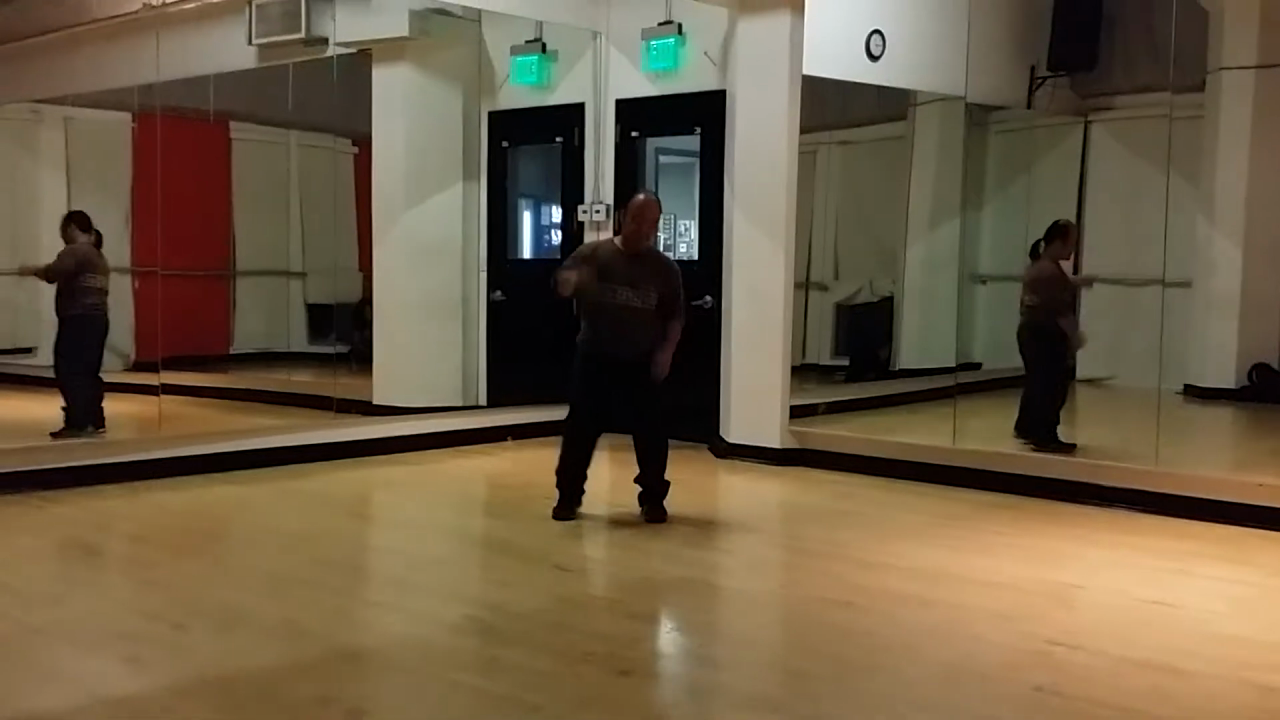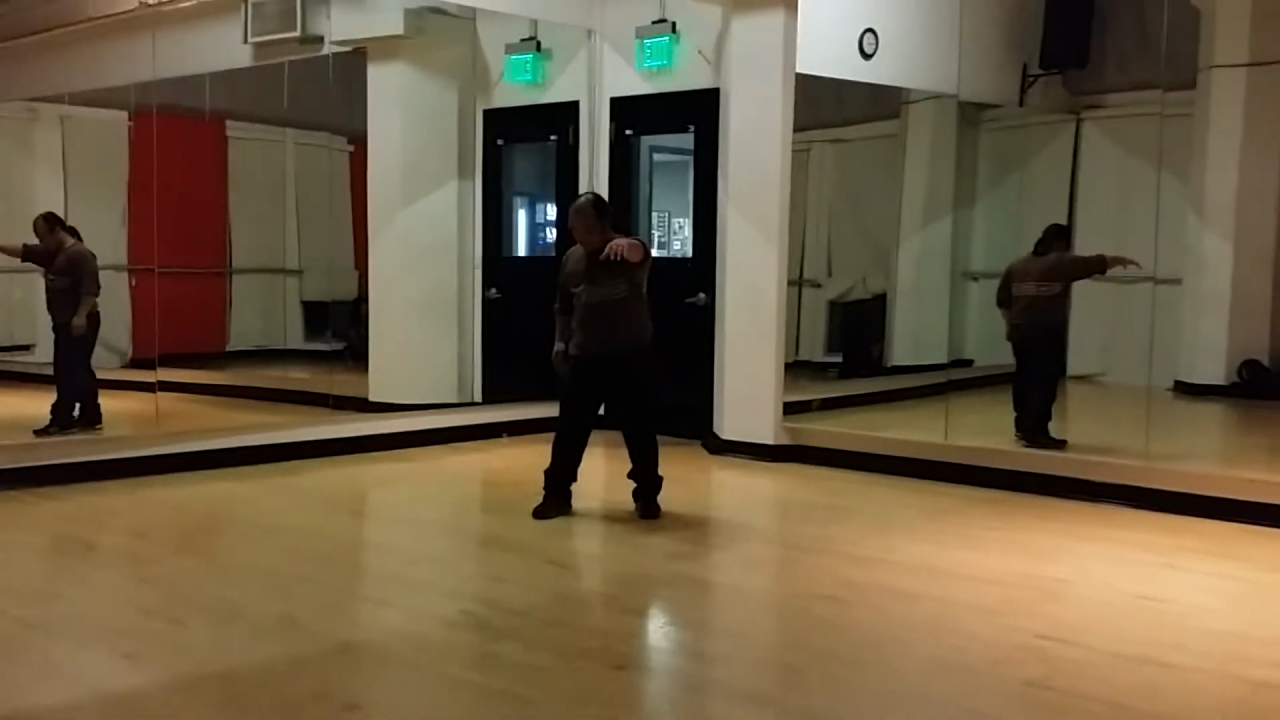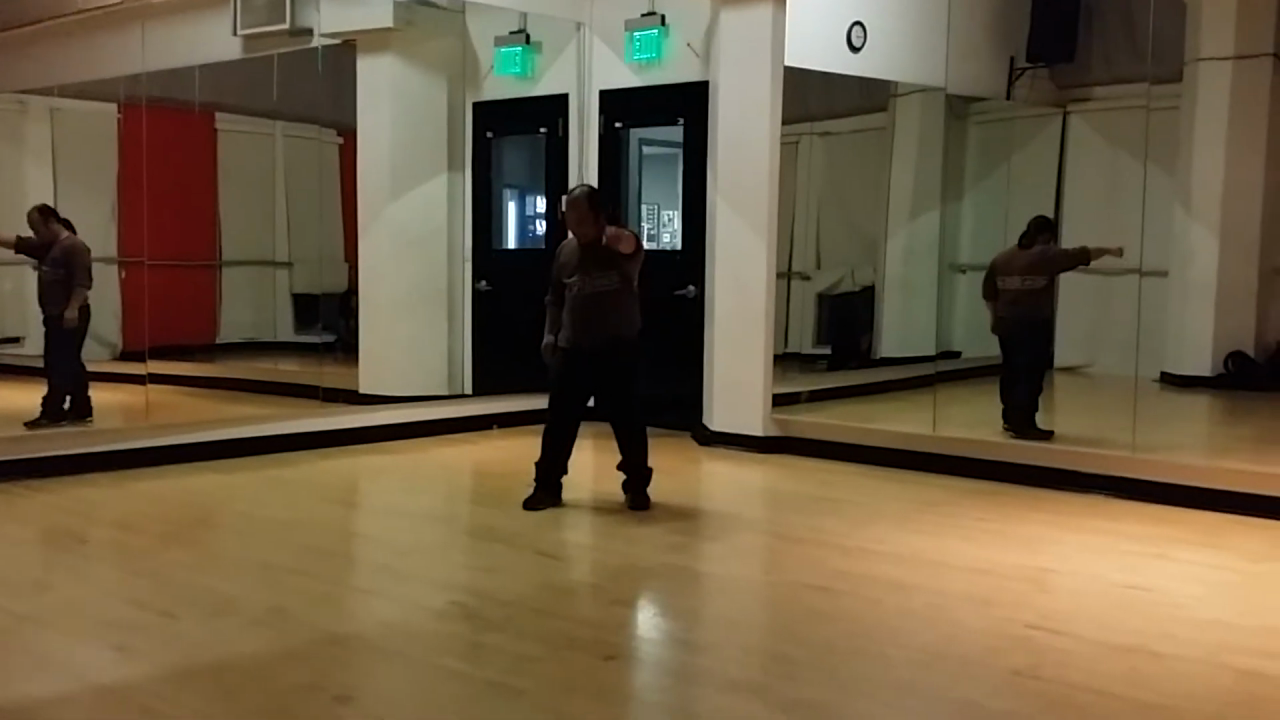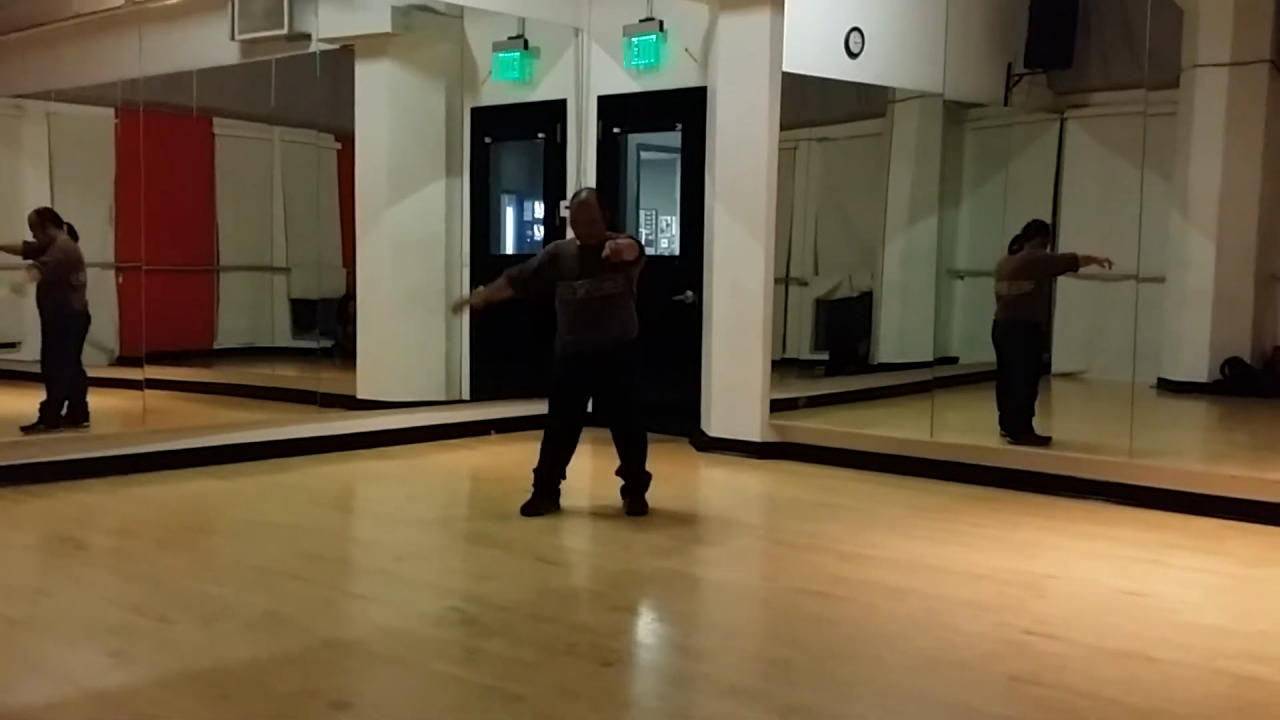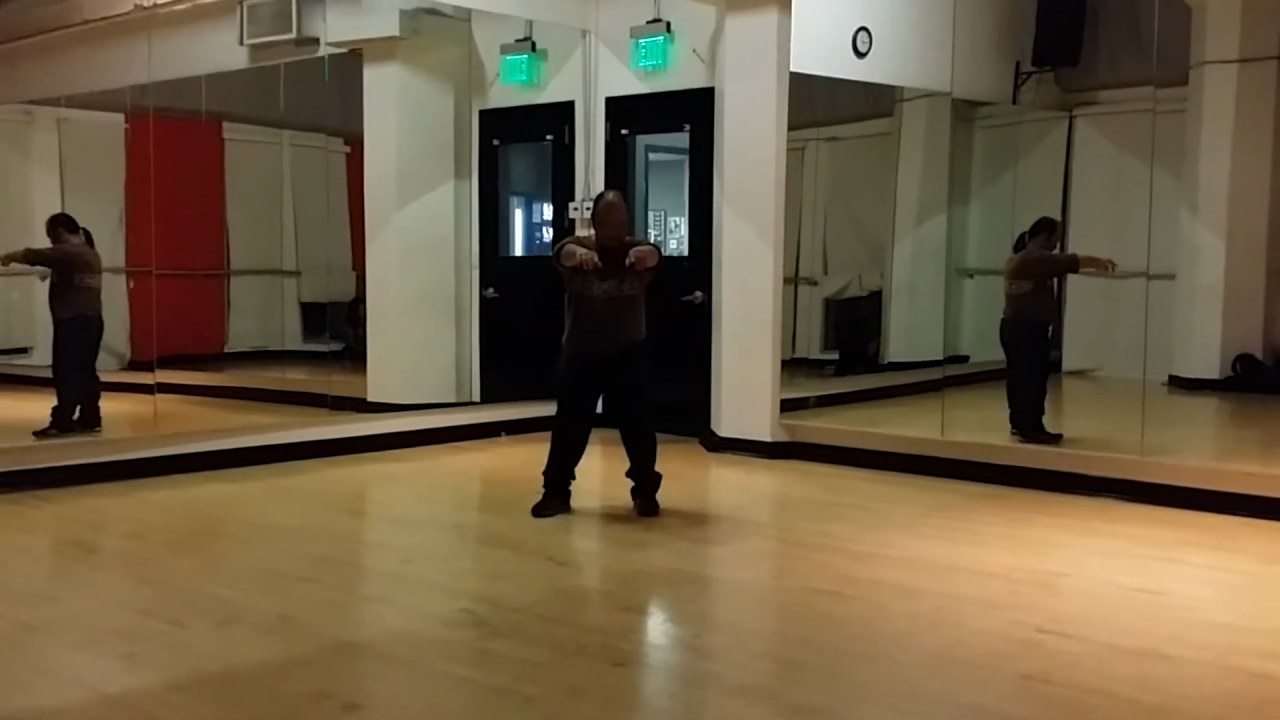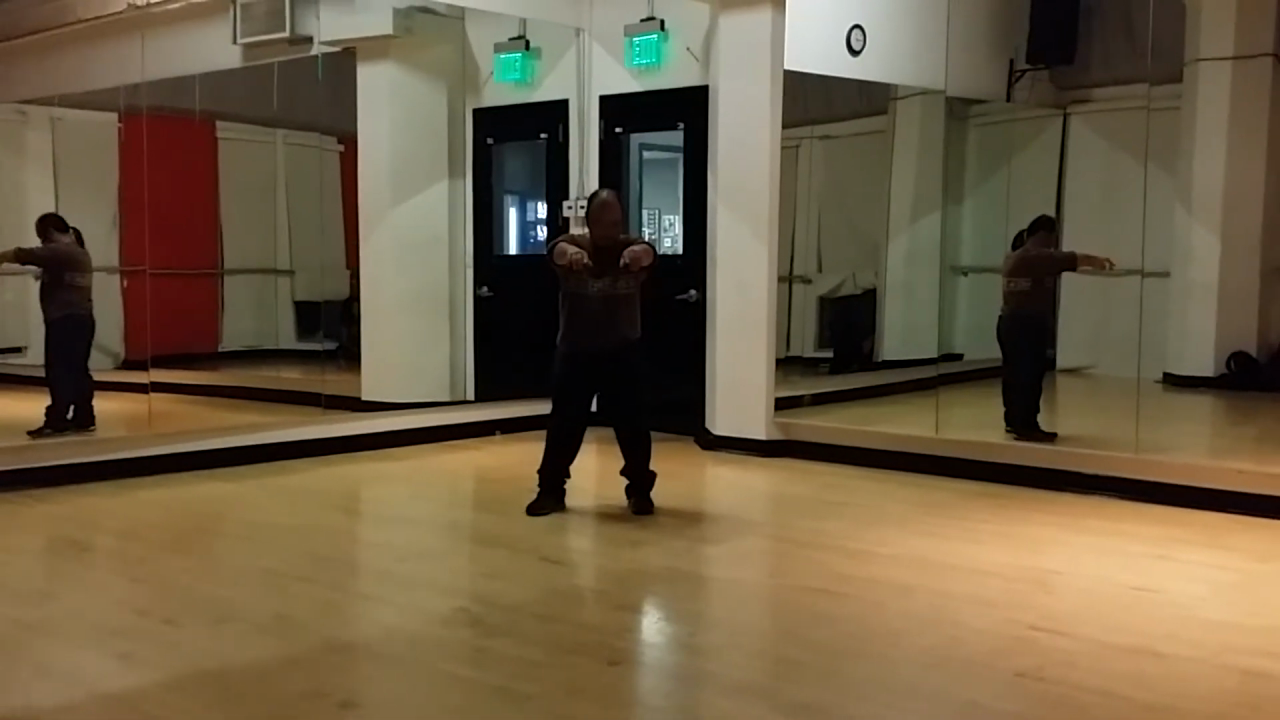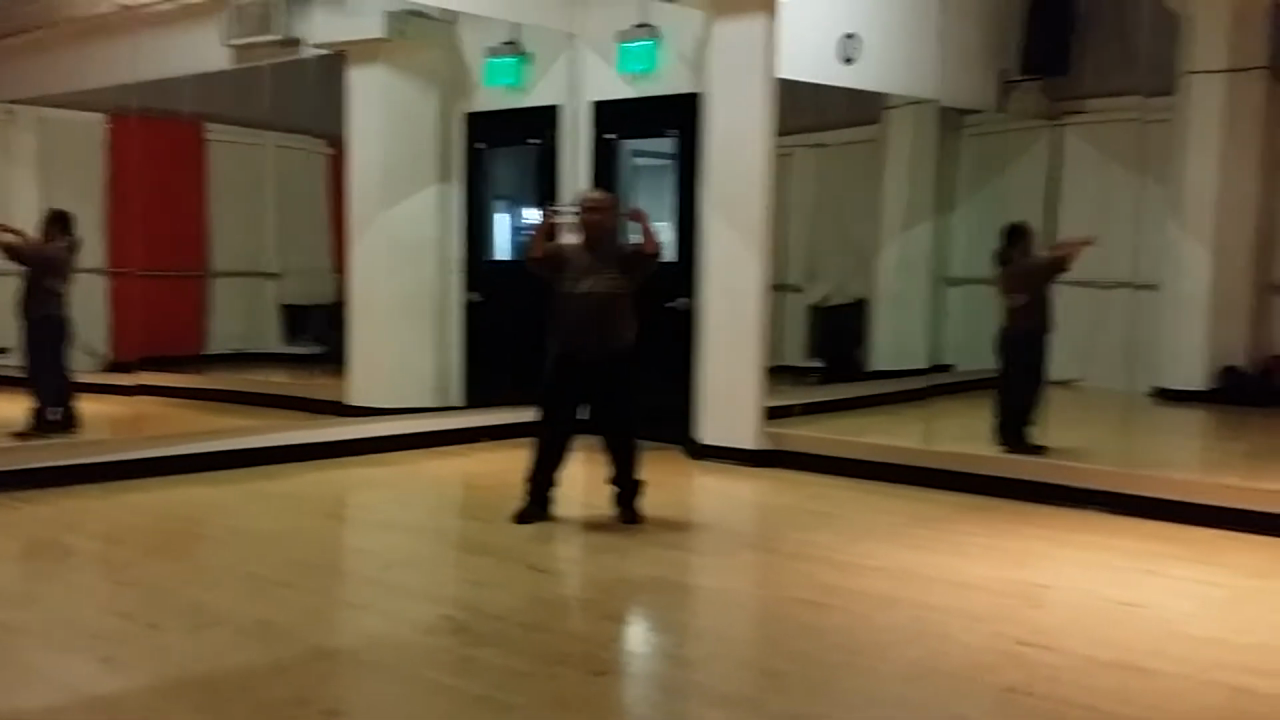
dt=0.7s
person 1, frame 1
left shoulder: (663, 267)
right shoulder: (594, 254)
left elbow: (675, 315)
right elbow: (561, 285)
left wrist: (667, 350)
right wrist: (572, 281)
left hip: (641, 364)
right hip: (594, 359)
left knee: (650, 432)
right knee: (581, 428)
left ankle: (652, 498)
right ankle: (569, 496)
person 1, frame 2
left shoulder: (627, 255)
right shoulder: (571, 259)
left elbow: (637, 253)
right elbow: (564, 306)
left wrist: (623, 244)
right wrist: (560, 341)
left hip: (630, 358)
right hip: (584, 358)
left knee: (639, 429)
right knee: (570, 427)
left ankle: (647, 494)
right ankle: (557, 494)
person 1, frame 3
left shoulder: (620, 248)
right shoulder: (565, 251)
left elbow: (630, 246)
right elbow: (555, 298)
left wrist: (618, 236)
right wrist: (550, 334)
left hip: (618, 350)
right hip: (572, 350)
left knee: (627, 420)
right knee: (559, 419)
left ankle: (637, 486)
right ankle: (547, 485)
person 1, frame 4
left shoulder: (622, 250)
right shoulder: (558, 254)
left elbow: (633, 252)
right elbow: (517, 280)
left wrist: (619, 246)
right wrist: (480, 296)
left hip: (617, 355)
right hip: (572, 356)
left knee: (626, 426)
right knee: (561, 426)
left ankle: (635, 490)
right ankle: (546, 491)
person 1, frame 5
left shoulder: (636, 251)
right shoulder: (578, 249)
left elbow: (654, 256)
right elbow: (563, 253)
left wrist: (643, 254)
right wrist: (579, 253)
left hip: (627, 356)
right hip: (580, 355)
left knee: (637, 426)
right knee: (569, 425)
left ankle: (645, 491)
right ankle: (556, 492)
person 1, frame 6
left shoulder: (631, 249)
right shoulder: (572, 246)
left elbow: (649, 254)
right elbow: (555, 250)
left wrist: (638, 253)
right wrist: (570, 252)
left hip: (622, 354)
right hip: (575, 353)
left knee: (632, 425)
right knee: (564, 424)
left ankle: (640, 490)
right ankle: (551, 490)
person 1, frame 7
left shoulder: (625, 256)
right shoulder: (562, 255)
left elbow: (651, 255)
right elbow: (535, 258)
left wrist: (643, 225)
right wrist: (543, 228)
left hip: (613, 362)
right hip: (565, 361)
left knee: (620, 432)
right knee: (553, 432)
left ankle: (627, 498)
right ankle: (537, 498)
person 2, frame 1
left shoulder: (1038, 265)
right shoulder: (1051, 274)
right elbow: (1060, 309)
left wrist: (1076, 283)
right wrist: (1075, 334)
left hip: (1030, 333)
right hip: (1045, 338)
left knee: (1036, 383)
right knee: (1053, 386)
left ankle: (1026, 427)
right ankle: (1044, 438)
person 2, frame 2
left shoulder: (1016, 267)
right shoulder: (1063, 263)
left elbow: (1003, 301)
right elbow: (1099, 263)
left wrist: (1010, 325)
right wrist: (1123, 260)
left hip: (1020, 330)
right hip: (1047, 332)
left knee: (1025, 379)
right knee: (1044, 382)
left ankle: (1024, 426)
right ankle: (1036, 433)
person 2, frame 3
left shoulder: (1001, 259)
right shoulder: (1047, 256)
left elbow: (989, 293)
right elbow: (1083, 255)
left wrist: (995, 318)
right wrist: (1108, 251)
left hip: (1006, 323)
right hip: (1034, 325)
left knee: (1012, 371)
right knee: (1030, 374)
left ankle: (1011, 418)
right ankle: (1023, 425)
person 2, frame 4
left shoulder: (1004, 262)
right shoulder: (1037, 259)
right elbow: (1072, 261)
right wrist: (1097, 259)
left hip: (1002, 327)
right hip: (1026, 329)
left knee: (1008, 377)
right knee: (1025, 379)
left ankle: (1008, 425)
right ankle: (1021, 431)
person 2, frame 5
left shoulder: (1017, 258)
right shoulder: (1038, 258)
left elbow: (1062, 263)
right elbow: (1074, 261)
right wrist: (1100, 261)
left hip: (1013, 325)
right hip: (1030, 328)
left knee: (1019, 376)
right knee: (1033, 377)
left ankle: (1019, 423)
right ankle: (1031, 429)
person 2, frame 6
left shoulder: (1014, 257)
right shoulder: (1038, 256)
left elbow: (1060, 261)
right elbow: (1075, 259)
left wrist: (1092, 262)
right wrist: (1100, 261)
left hip: (1010, 322)
right hip: (1029, 325)
left knee: (1014, 373)
right knee: (1030, 375)
left ankle: (1014, 420)
right ankle: (1026, 426)
person 2, frame 7
left shoulder: (1009, 268)
right shoulder: (1027, 268)
right elbow: (1063, 261)
left wrist: (1060, 247)
right wrist: (1078, 244)
left hip: (1011, 334)
right hip: (1027, 336)
left knee: (1011, 385)
right knee: (1023, 387)
left ankle: (1007, 432)
right ankle: (1015, 438)
person 3, frame 1
left shoulder: (74, 252)
right shoulder: (96, 256)
left elbow: (52, 273)
left wrist: (31, 270)
left hip: (78, 321)
right hip: (95, 320)
left knee: (69, 372)
right knee: (88, 373)
left ankle: (80, 422)
right ankle: (93, 420)
person 3, frame 2
left shoulder: (80, 254)
right shoulder: (51, 254)
left elbow: (91, 289)
right elbow: (23, 251)
left wrist: (81, 316)
left hip: (78, 324)
right hip: (64, 323)
left knee: (68, 370)
right knee: (78, 370)
left ankle: (63, 420)
right ankle: (91, 417)
person 3, frame 3
left shoulder: (74, 247)
right shoulder: (46, 246)
left elbow: (83, 282)
left wrist: (73, 308)
left hip: (69, 316)
right hip: (55, 315)
left knee: (57, 362)
right knee: (69, 362)
left ankle: (52, 413)
right ankle: (80, 410)
person 3, frame 4
left shoulder: (63, 250)
right shoulder: (53, 248)
left elbow: (41, 268)
right elbow: (26, 249)
left hip: (66, 318)
right hip: (66, 317)
left knee: (56, 368)
right knee: (70, 368)
left ankle: (50, 418)
right ankle: (78, 415)
person 3, frame 5
left shoulder: (68, 252)
right shoulder: (89, 253)
left elbow: (32, 256)
right elbow: (43, 257)
left hip: (74, 323)
right hip: (90, 321)
left knee: (67, 373)
right knee: (85, 371)
left ankle: (62, 423)
right ankle: (90, 420)
person 3, frame 6
left shoulder: (58, 251)
right shoulder: (79, 252)
left elbow: (23, 255)
right elbow: (37, 258)
left hip: (65, 321)
right hip: (82, 319)
left knee: (59, 372)
right knee: (77, 370)
left ankle: (57, 422)
right ankle: (84, 418)
person 3, frame 7
left shoulder: (49, 254)
right shoulder: (61, 252)
right elbow: (35, 246)
left hip: (42, 322)
right hip: (54, 320)
left knee: (42, 372)
right knee: (53, 371)
left ankle: (45, 422)
right ankle: (65, 419)
